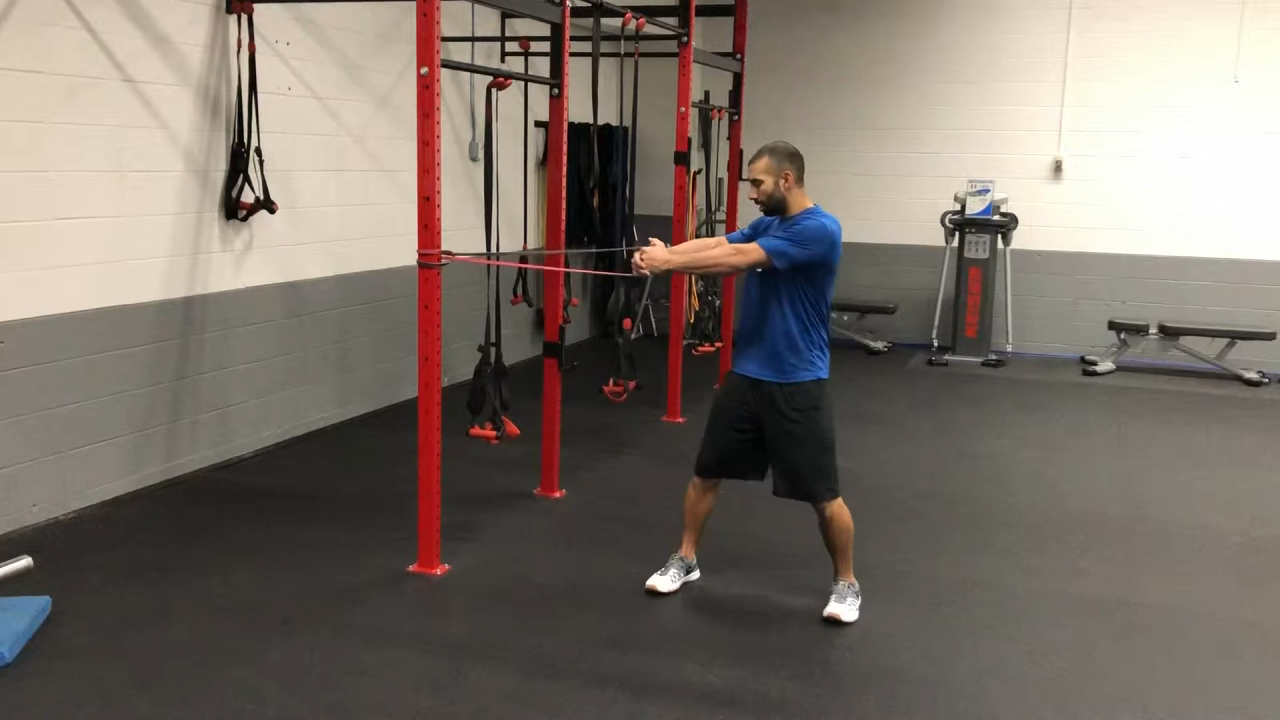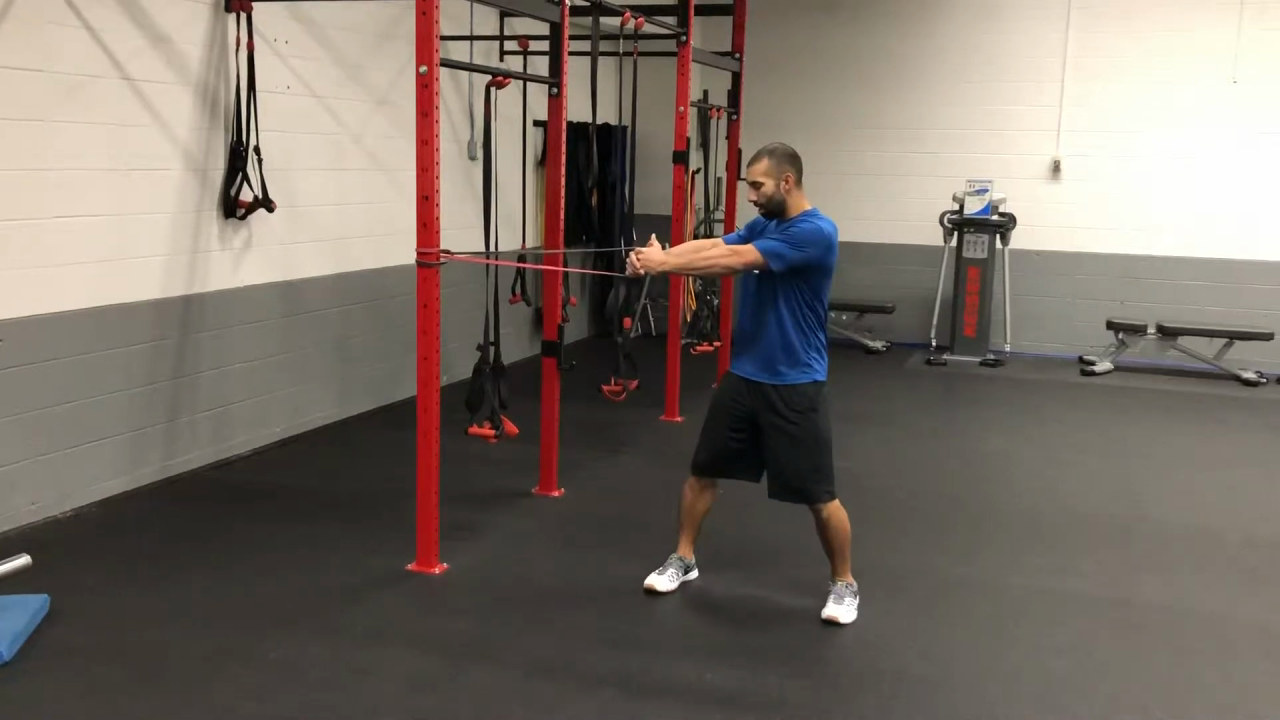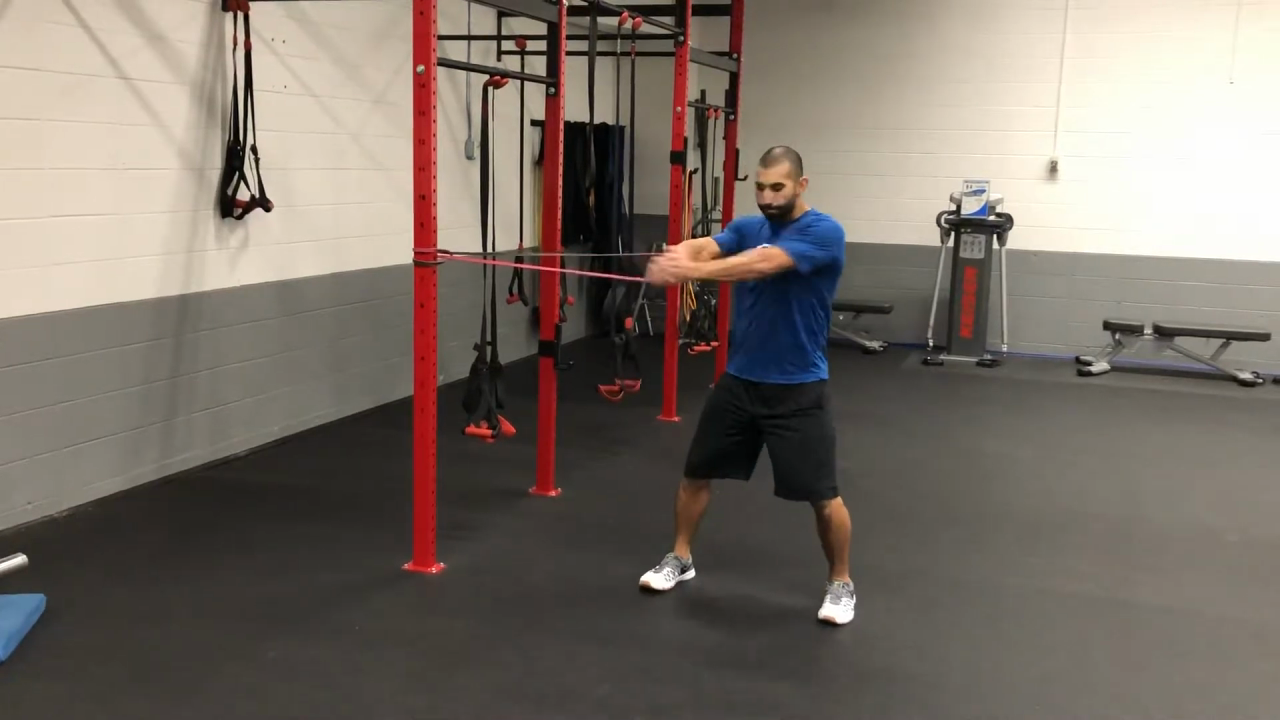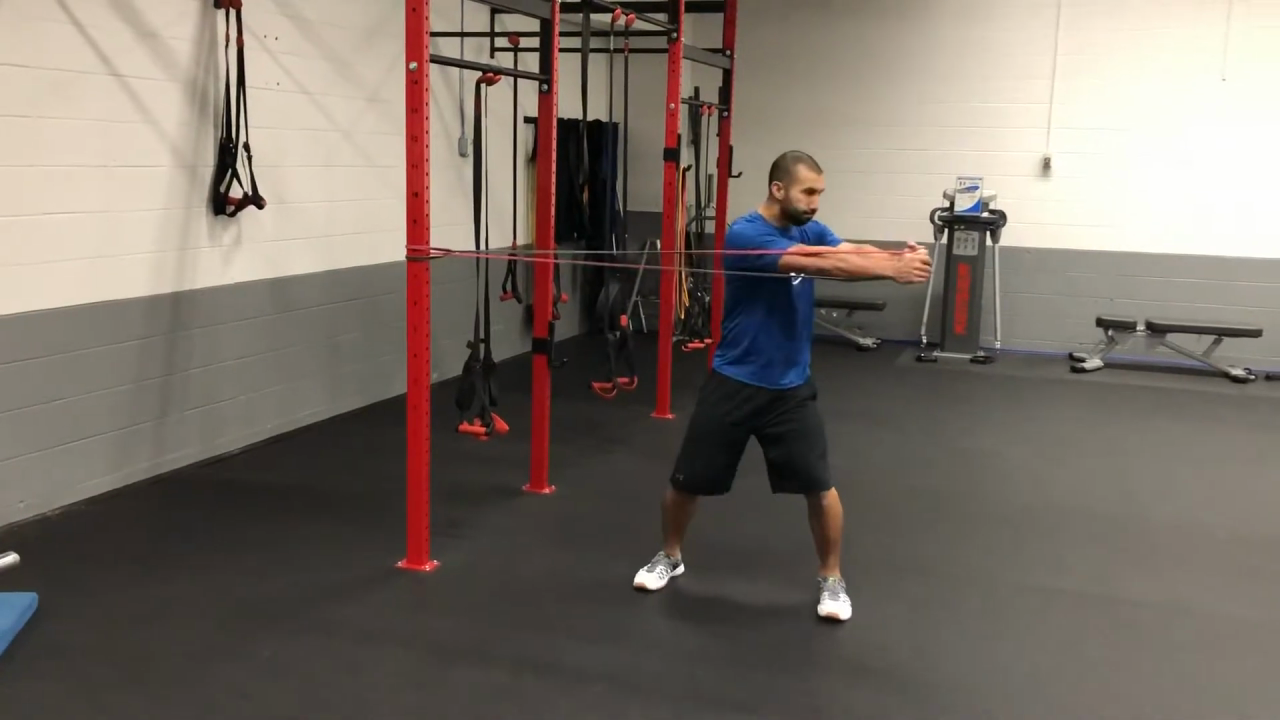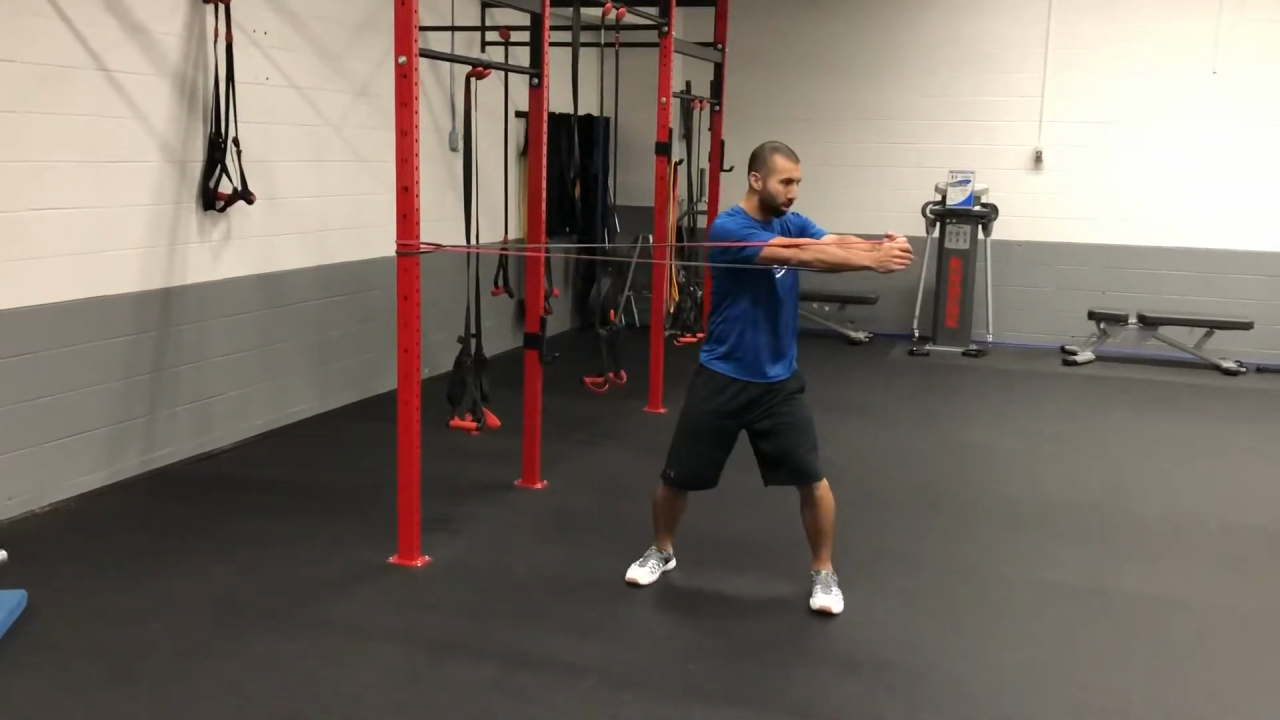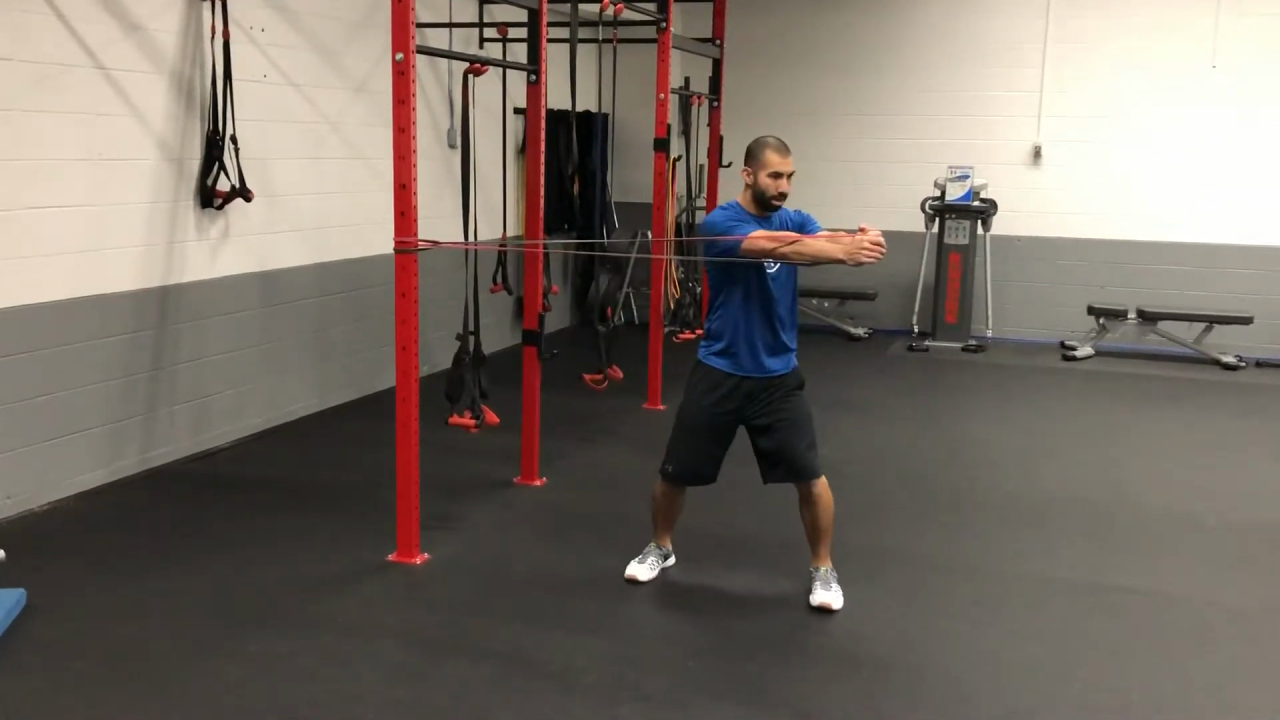
dt=0.5s
person 1, frame 1
left shoulder: (819, 230)
right shoulder: (765, 225)
left elbow: (740, 259)
right elbow: (715, 245)
left wrist: (668, 263)
right wrist: (663, 253)
left hip: (797, 384)
right hip: (745, 375)
left knee: (823, 495)
right knee: (706, 474)
left ankle: (845, 583)
right ankle: (685, 560)
person 1, frame 2
left shoulder: (815, 232)
right shoulder: (762, 225)
left elbow: (735, 260)
right elbow: (711, 245)
left wrist: (664, 264)
right wrist: (659, 254)
left hip: (795, 386)
right hip: (742, 376)
left knee: (819, 497)
right knee: (702, 472)
left ankle: (844, 583)
right ankle: (682, 559)
person 1, frame 3
left shoulder: (825, 232)
right shoulder: (749, 226)
left elbow: (763, 265)
right elbow: (705, 246)
left wrist: (693, 273)
right wrist: (676, 257)
left hip: (798, 387)
right hip: (739, 379)
left knee: (822, 494)
right knee: (697, 473)
left ankle: (840, 583)
right ankle: (680, 558)
person 1, frame 4
left shoulder: (810, 230)
right shoulder: (745, 235)
left elbow: (851, 252)
right elbow: (818, 265)
left wrist: (899, 256)
right wrist: (892, 270)
left hip: (791, 387)
right hip: (734, 383)
left knee: (820, 488)
right knee: (687, 482)
left ankle: (831, 578)
right ankle: (669, 556)
person 1, frame 5
left shoulder: (793, 222)
right shoulder: (728, 229)
left elbow: (834, 243)
right elbow: (798, 256)
left wrist: (879, 246)
right wrist: (872, 260)
left hip: (780, 380)
right hip: (722, 378)
left knee: (812, 480)
right knee: (678, 478)
left ankle: (824, 572)
right ankle: (661, 551)
person 1, frame 6
left shoulder: (795, 220)
right shoulder: (721, 223)
left elbow: (822, 240)
right elbow: (775, 248)
left wrist: (856, 241)
right wrist: (843, 252)
left hip: (778, 375)
right hip: (720, 372)
left knee: (810, 478)
right knee: (675, 473)
left ankle: (823, 569)
right ankle: (660, 547)
